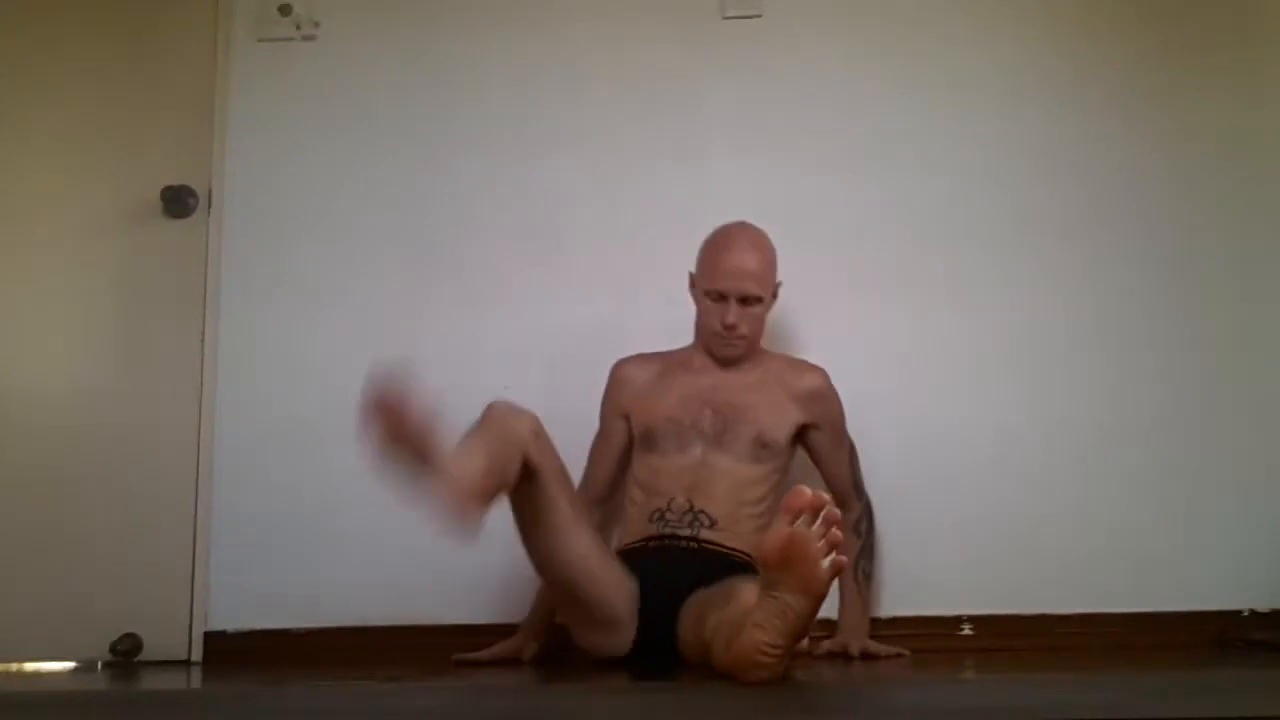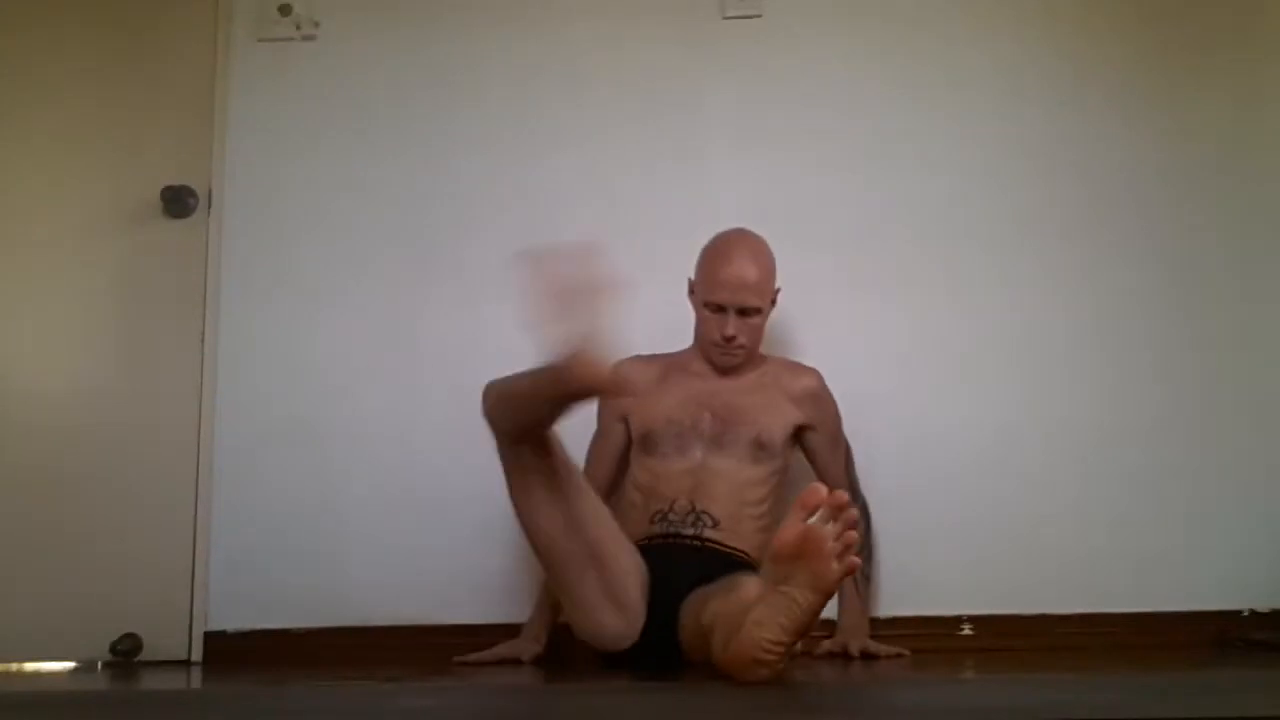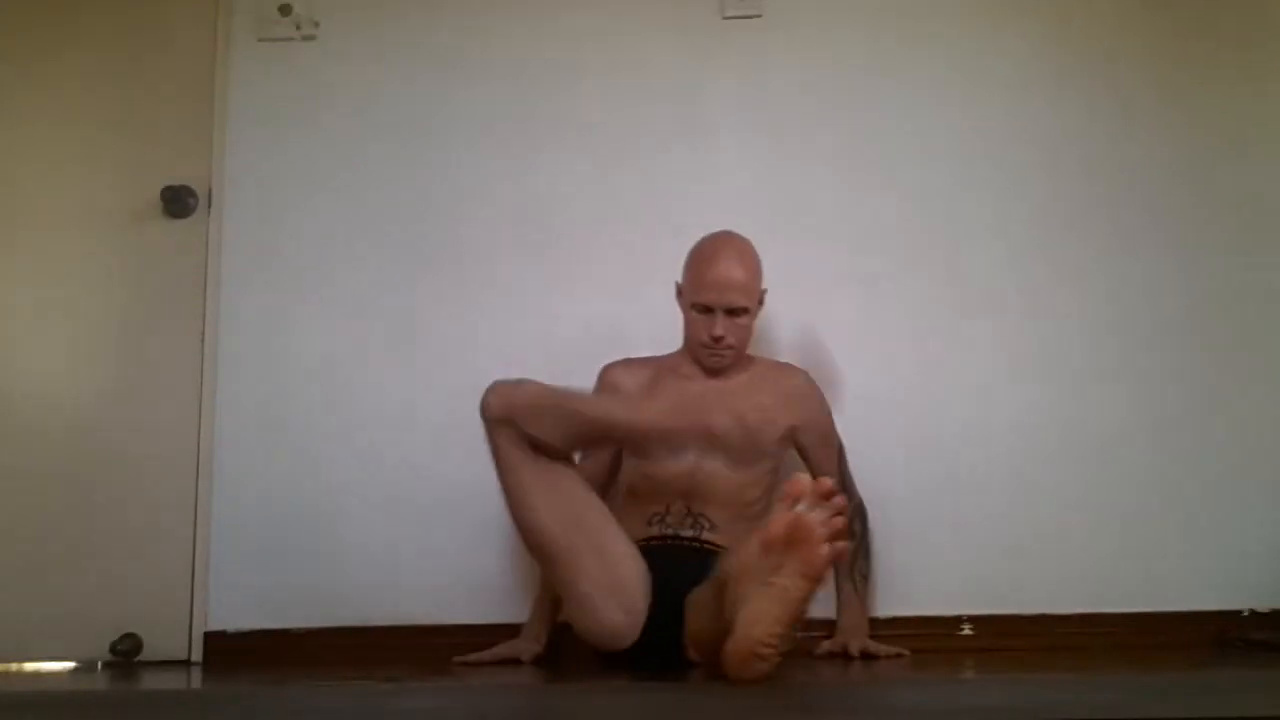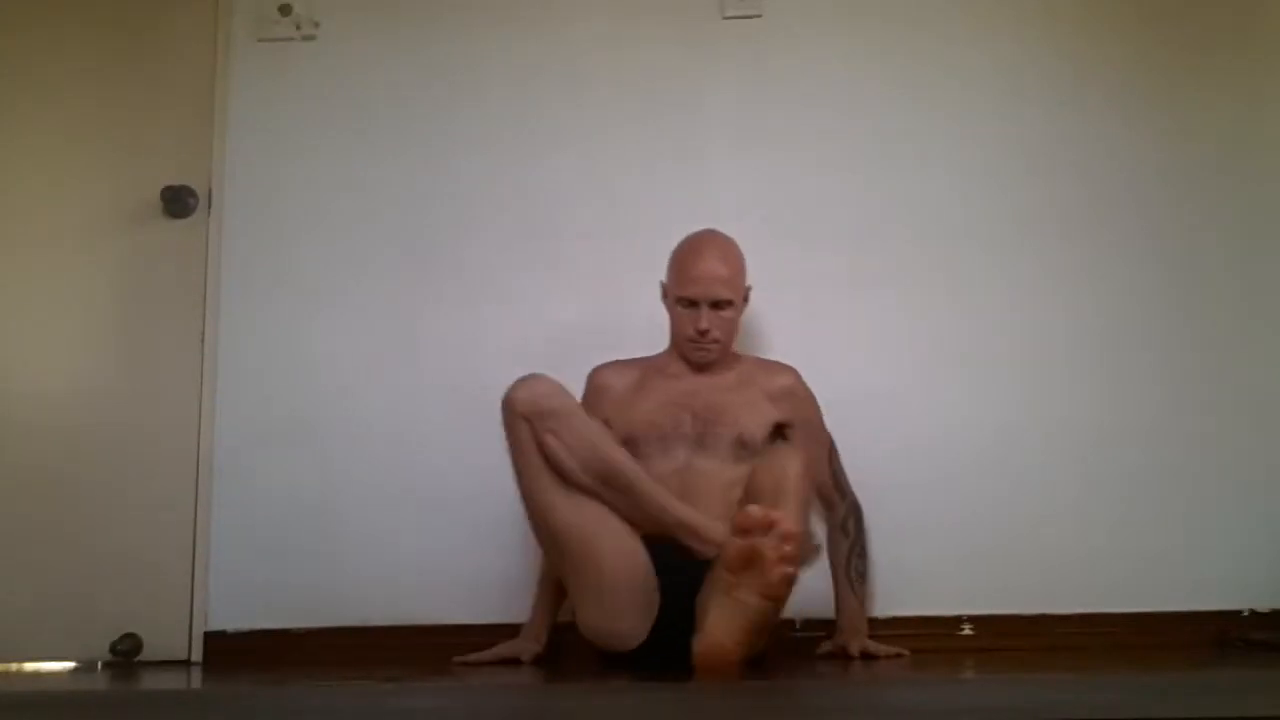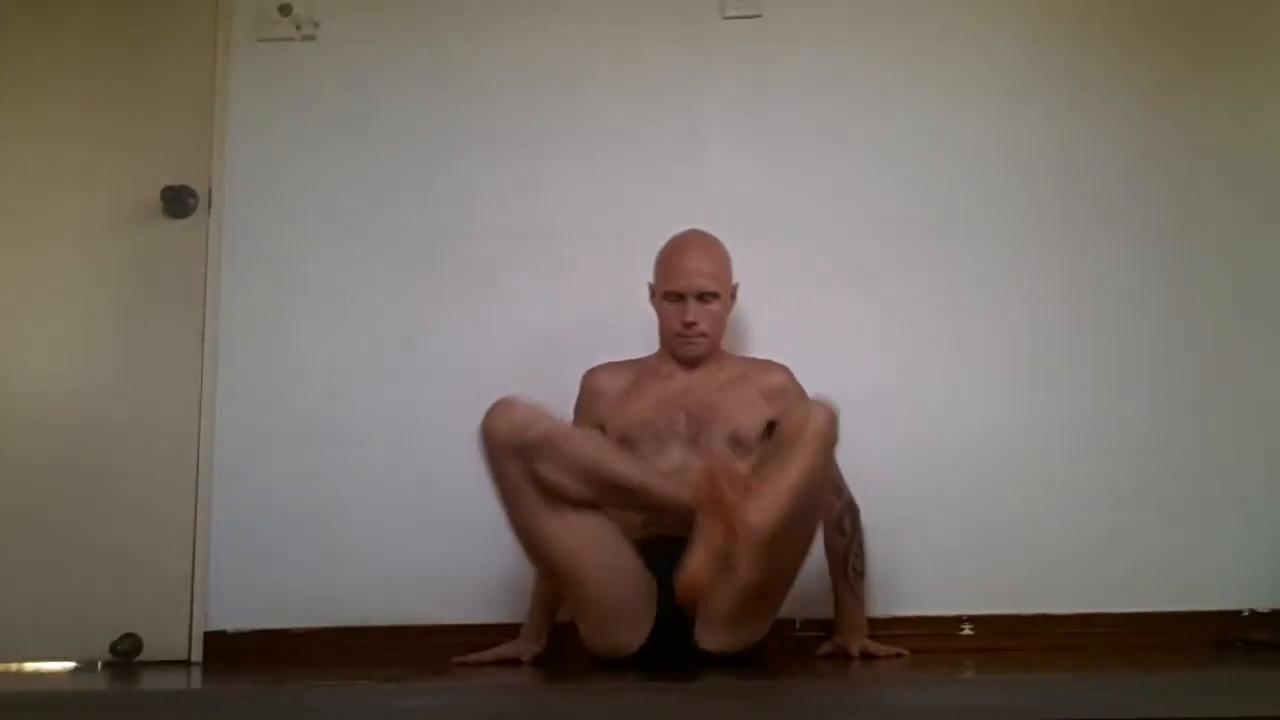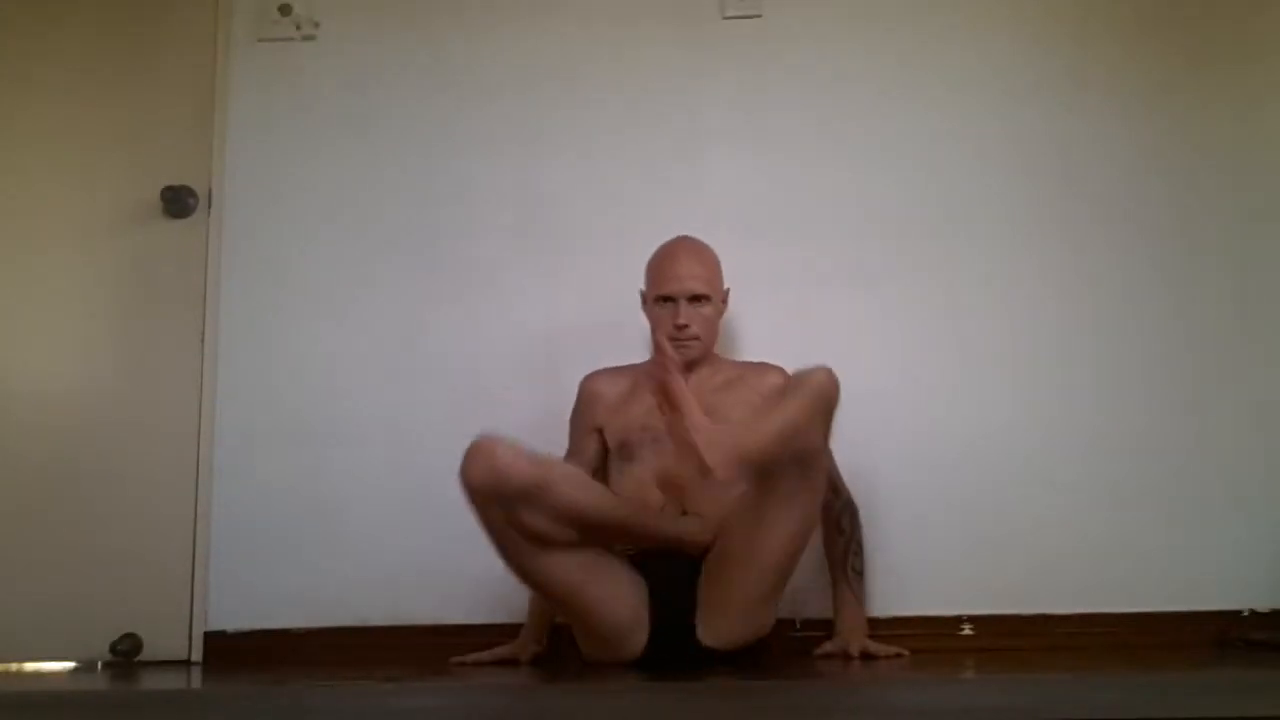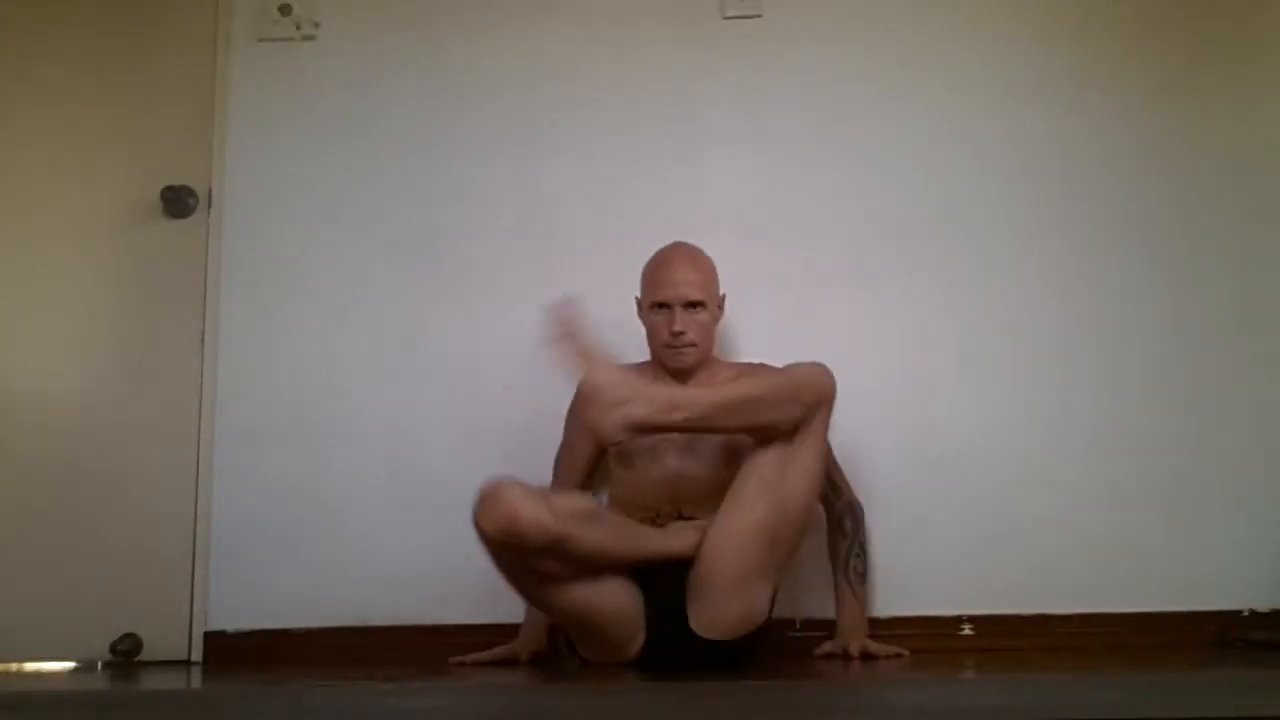
dt=0.1s
person 1, frame 1
left shoulder: (803, 388)
right shoulder: (634, 378)
left elbow: (852, 502)
right elbow: (593, 502)
left wrist: (854, 624)
right wrist: (535, 627)
left hip: (720, 594)
right hip: (619, 602)
right knee: (510, 422)
right ankle: (455, 480)
person 1, frame 2
left shoulder: (798, 390)
right shoulder: (634, 379)
left elbow: (850, 508)
right elbow: (585, 503)
left wrist: (853, 626)
right wrist: (537, 630)
left hip: (719, 599)
right hip: (623, 604)
right knee: (505, 397)
person 1, frame 3
left shoulder: (790, 390)
right shoulder: (625, 383)
left elbow: (845, 507)
right elbow: (579, 504)
left wrist: (853, 626)
right wrist: (535, 631)
left hip: (717, 597)
right hip: (623, 603)
right knee: (507, 401)
person 1, frame 4
left shoulder: (776, 388)
right shoulder: (613, 384)
left elbow: (841, 503)
right elbow: (573, 510)
left wrist: (853, 628)
right wrist: (536, 631)
left hip: (722, 604)
right hip: (625, 608)
left knee: (786, 470)
right knee: (532, 397)
person 1, frame 5
left shoulder: (770, 386)
right shoulder: (606, 386)
left elbow: (837, 501)
right elbow: (568, 506)
left wrist: (852, 627)
right wrist: (534, 632)
left hip: (725, 621)
right hip: (625, 613)
left knee: (816, 420)
right knee: (506, 423)
person 1, frame 6
left shoulder: (765, 387)
right shoulder: (604, 392)
left elbow: (837, 501)
right elbow: (557, 516)
left wrist: (851, 627)
right wrist: (533, 634)
left hip: (724, 620)
right hip: (625, 619)
left knee: (819, 386)
right knee: (488, 464)
person 1, frame 7
left shoulder: (766, 391)
right shoulder: (599, 395)
left elbow: (841, 503)
right elbow: (556, 515)
left wrist: (852, 627)
right wrist: (532, 634)
left hip: (720, 615)
right hip: (622, 620)
left knee: (814, 382)
right knee: (501, 512)
